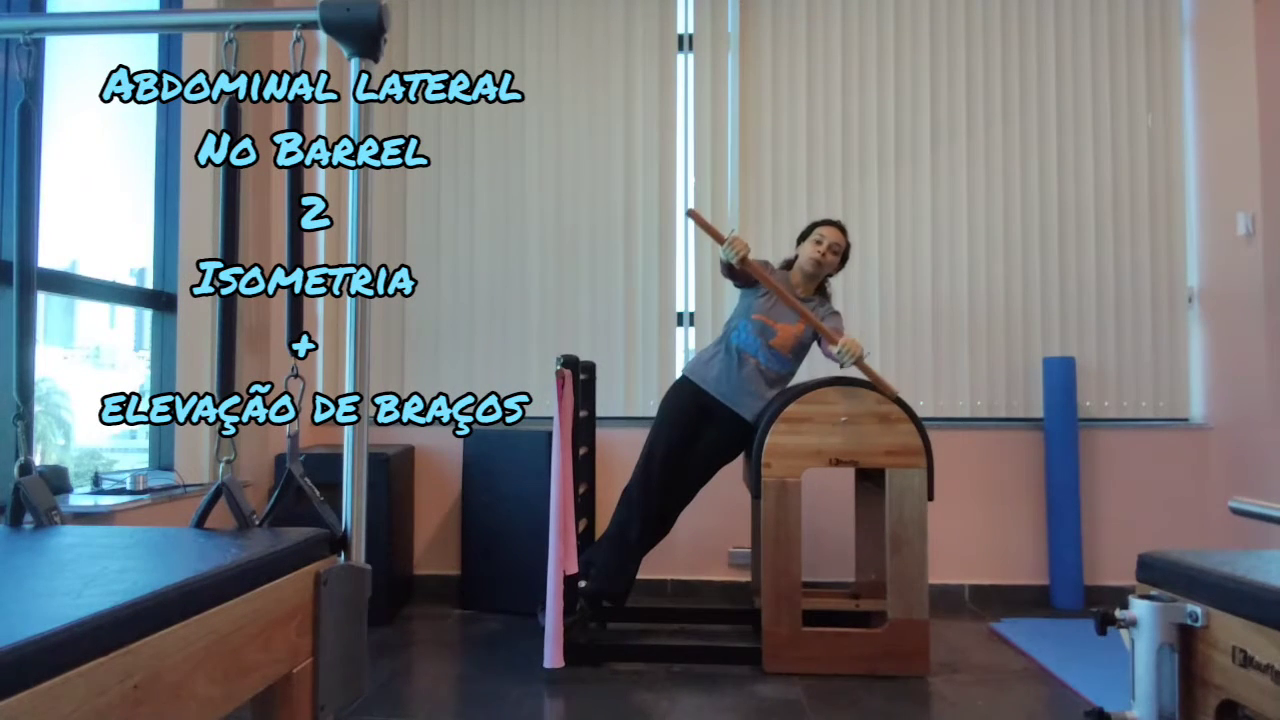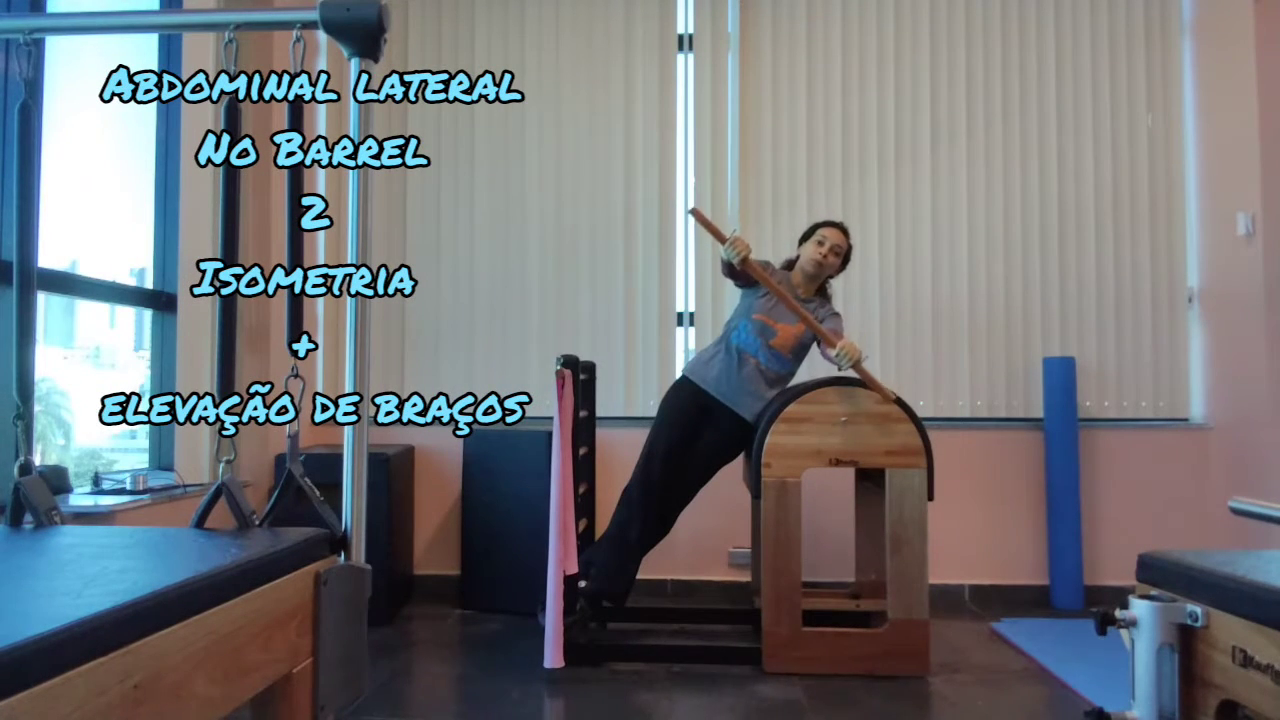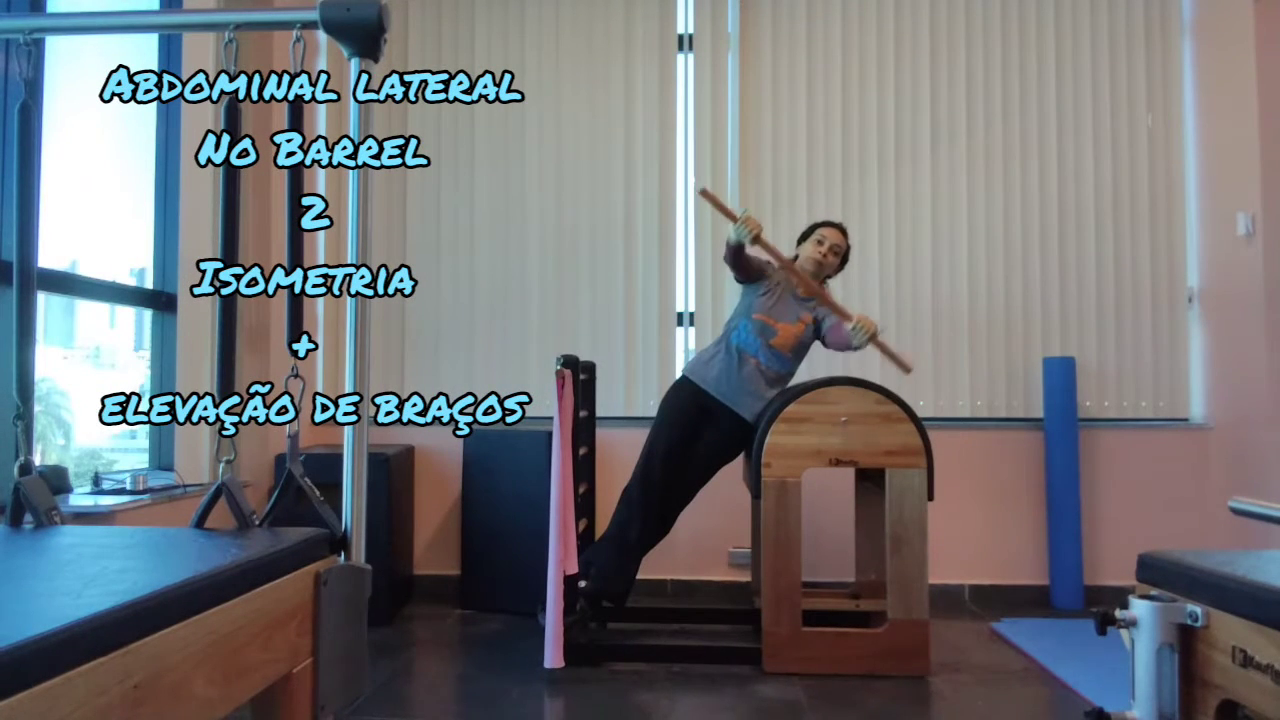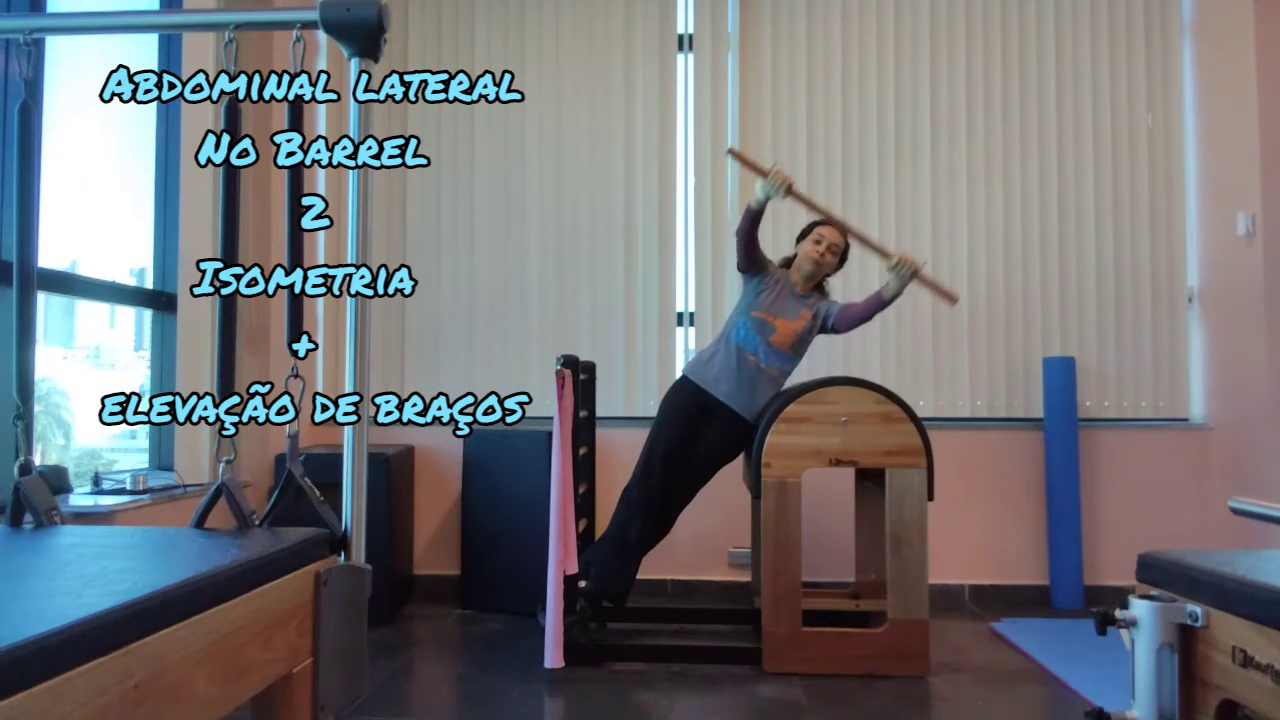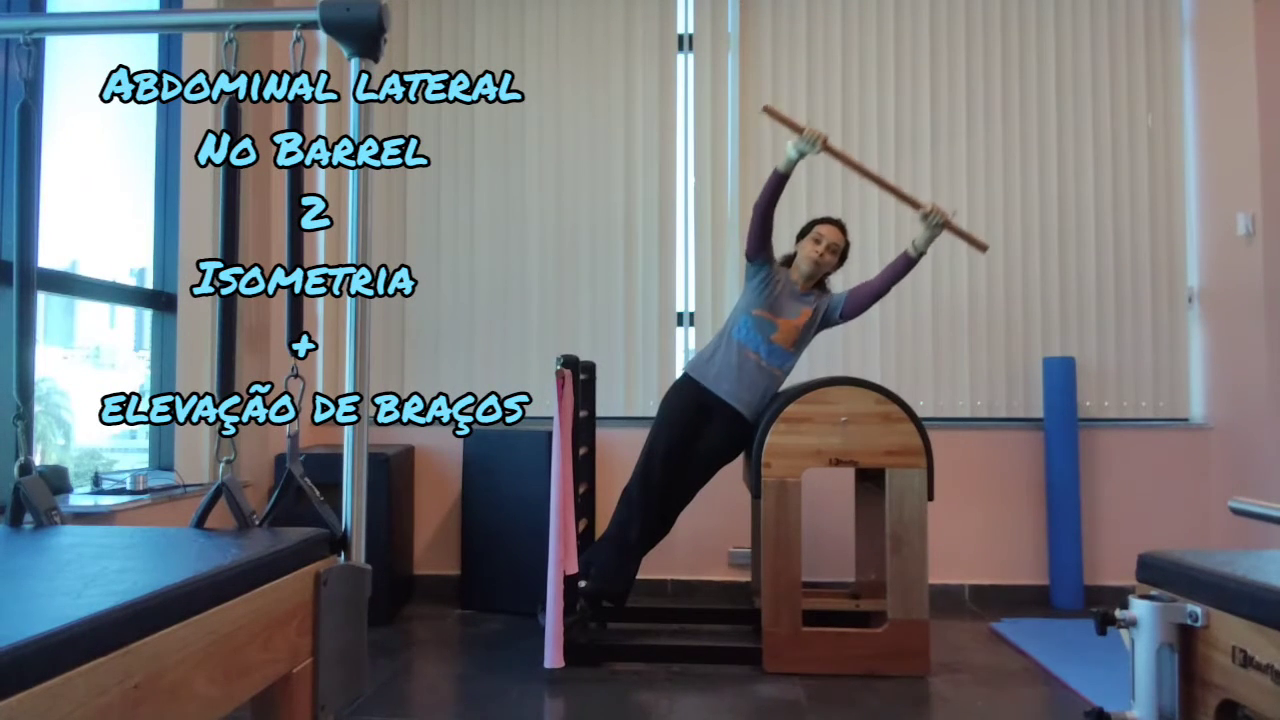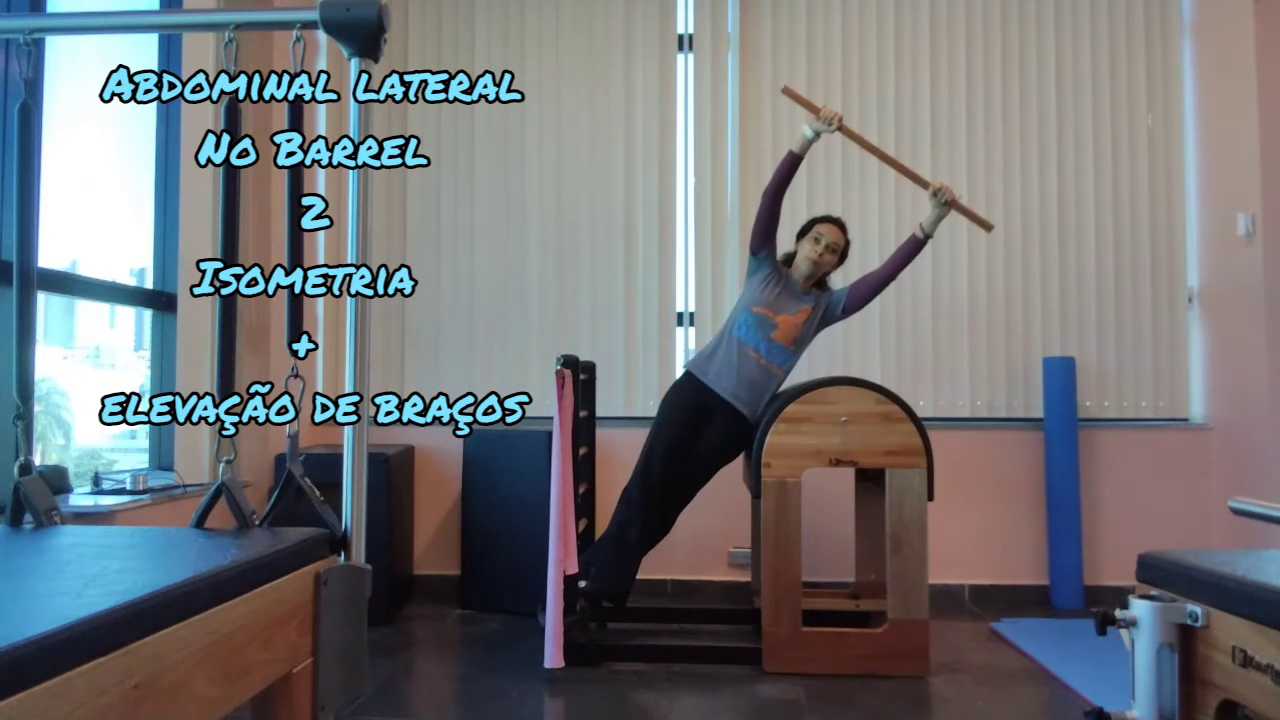
dt=0.2s
person 1, frame 1
left shoulder: (824, 313)
right shoulder: (763, 276)
left elbow: (833, 343)
right elbow: (733, 271)
left wrist: (844, 350)
right wrist: (730, 256)
left hip: (742, 416)
right hip: (698, 386)
left knee: (670, 500)
right knee: (646, 485)
left ankle: (600, 589)
right ankle: (590, 580)
person 1, frame 2
left shoulder: (824, 314)
right shoulder: (765, 276)
left elbow: (833, 346)
right elbow: (734, 271)
left wrist: (844, 353)
right wrist: (731, 255)
left hip: (742, 416)
right hip: (698, 386)
left knee: (670, 500)
right knee: (647, 485)
left ankle: (601, 588)
right ankle: (592, 580)
person 1, frame 3
left shoulder: (823, 312)
right shoulder: (765, 276)
left elbow: (838, 337)
right elbow: (734, 261)
left wrist: (858, 337)
right wrist: (738, 237)
left hip: (741, 415)
right hip: (698, 385)
left knee: (671, 500)
right knee: (647, 485)
left ankle: (600, 589)
right ankle: (591, 579)
person 1, frame 4
left shoulder: (821, 310)
right shoulder: (762, 274)
left elbow: (857, 314)
right elbow: (745, 236)
left wrist: (892, 288)
right wrist: (763, 197)
left hip: (739, 415)
right hip: (697, 385)
left knee: (670, 501)
right knee: (647, 484)
left ankle: (601, 589)
right ankle: (591, 578)
person 1, frame 5
left shoulder: (823, 307)
right shoulder: (764, 273)
left elbow: (878, 287)
right elbow: (761, 213)
left wrist: (921, 243)
right wrist: (793, 157)
left hip: (739, 415)
right hip: (698, 385)
left knee: (670, 499)
right knee: (649, 482)
left ankle: (601, 587)
right ankle: (591, 578)
person 1, frame 6
left shoulder: (825, 306)
right shoulder: (765, 269)
left elbow: (885, 275)
right elbow: (770, 199)
left wrist: (930, 223)
right wrist: (808, 138)
left hip: (739, 415)
right hip: (698, 384)
left knee: (671, 499)
right knee: (649, 482)
left ankle: (602, 587)
right ankle: (591, 578)
